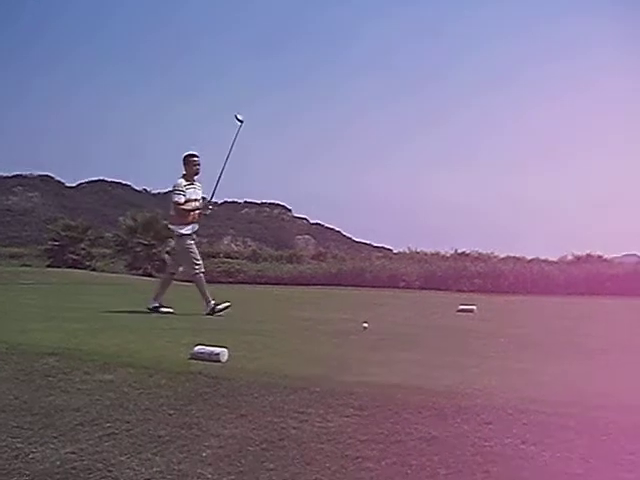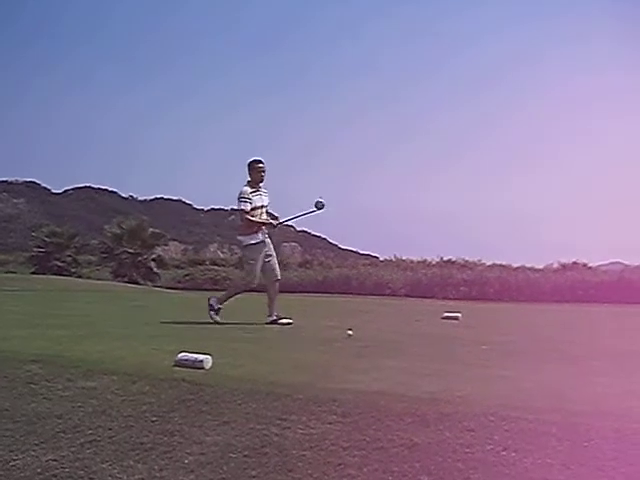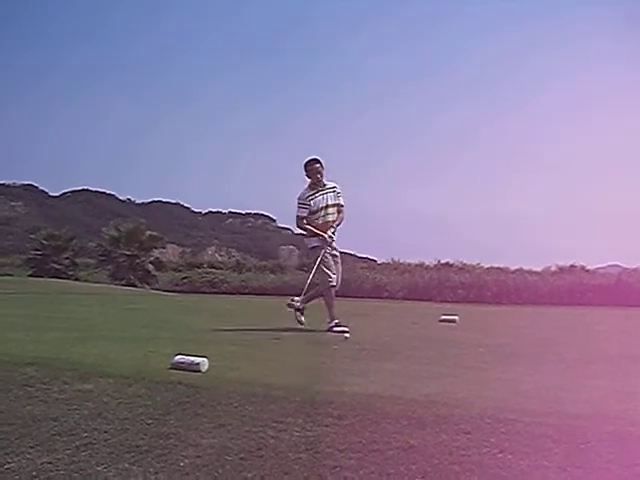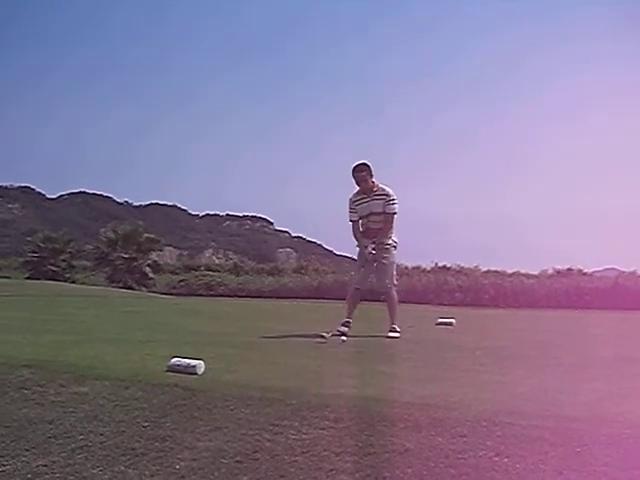
dt=0.7s
person 1, frame 1
left shoulder: (198, 185)
right shoulder: (180, 185)
right elbow: (178, 209)
left wrist: (205, 209)
right wrist: (201, 209)
left hip: (190, 231)
right hip: (182, 231)
left knee: (173, 268)
right knee: (197, 267)
left ankle: (155, 302)
right ankle: (210, 304)
person 1, frame 2
left shoulder: (264, 192)
right shoulder: (246, 192)
right elbow: (244, 218)
left wrist: (271, 219)
right wrist: (265, 222)
left hip: (263, 238)
right hip: (251, 241)
left knee: (274, 276)
right knee: (250, 280)
left ankle: (273, 315)
right ankle: (217, 302)
person 1, frame 3
left shoulder: (334, 188)
right shoulder: (304, 196)
left elbow: (340, 214)
right elbow: (300, 223)
left wrist: (331, 229)
right wrist: (319, 234)
left hip: (331, 239)
right hip: (316, 241)
left knee: (334, 281)
right knee: (328, 281)
left ankle: (300, 302)
right ankle: (333, 320)
person 1, frame 4
left shoulder: (387, 194)
right shoulder: (354, 199)
left elbow: (389, 223)
right elbow: (355, 226)
left wrist: (375, 243)
right wrist: (364, 245)
left hip: (385, 243)
right hip: (366, 245)
left knee: (388, 285)
right knee: (358, 283)
left ankle: (394, 325)
right ankle: (347, 320)
